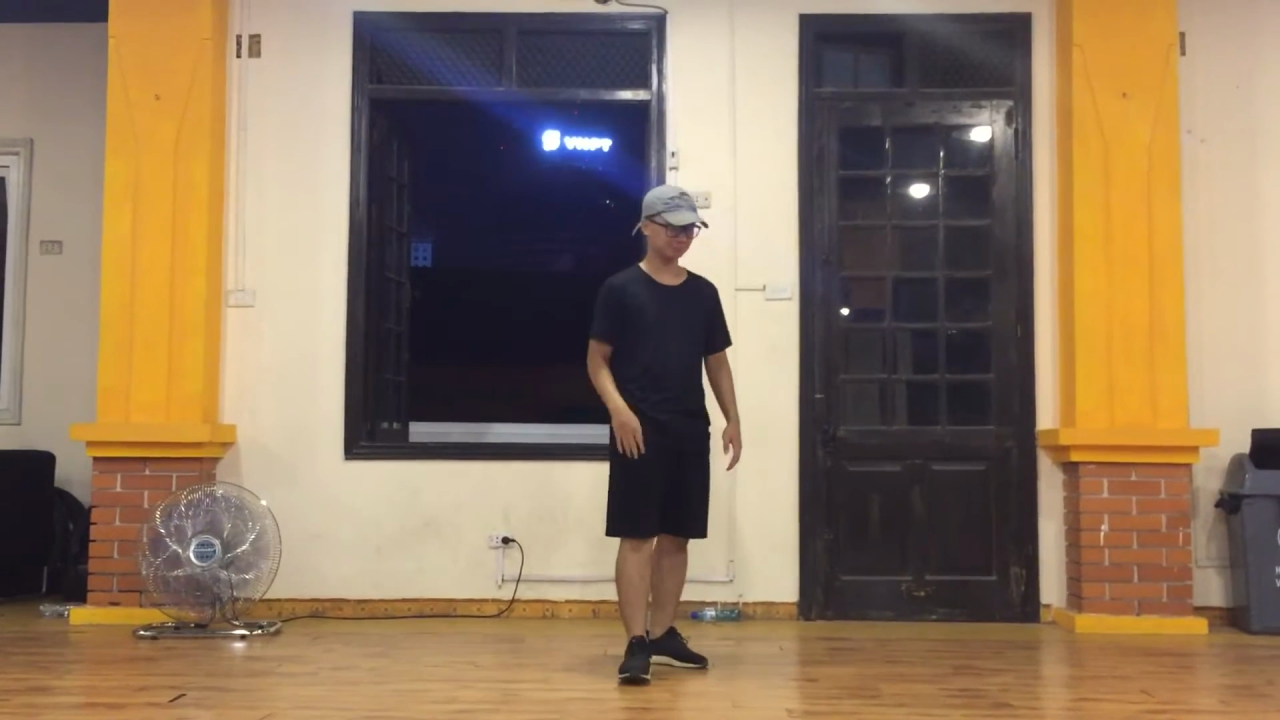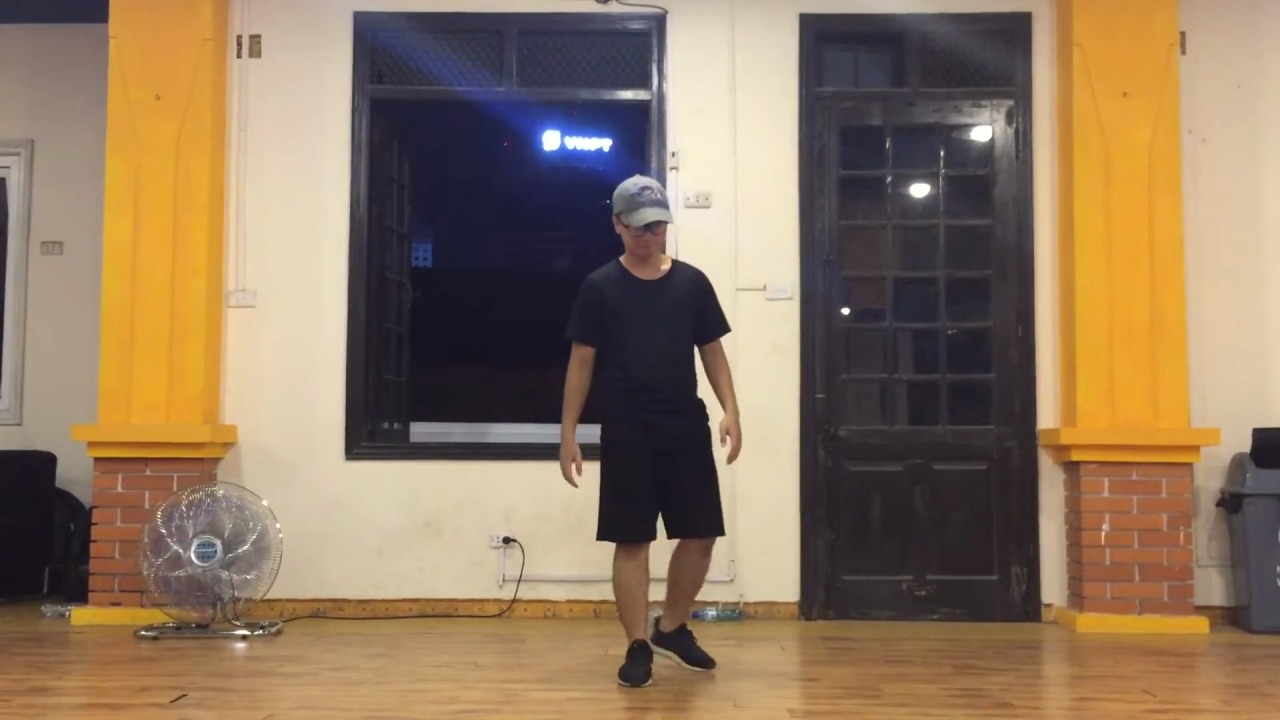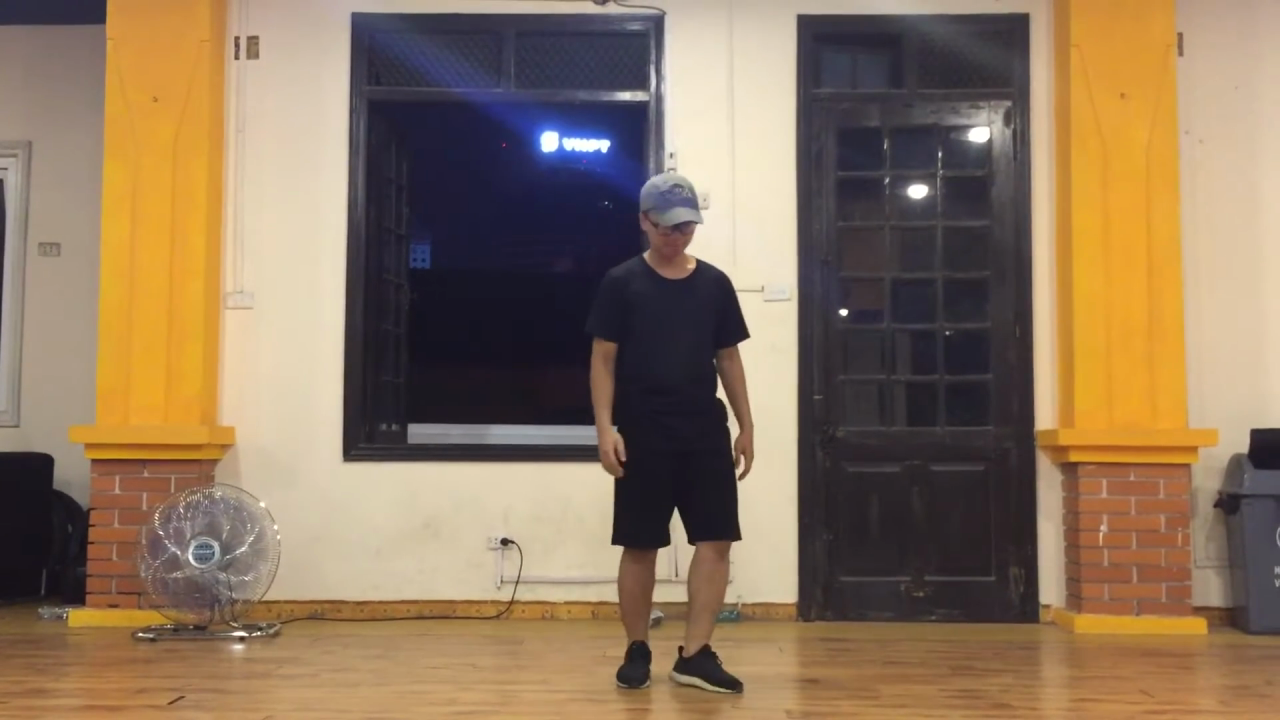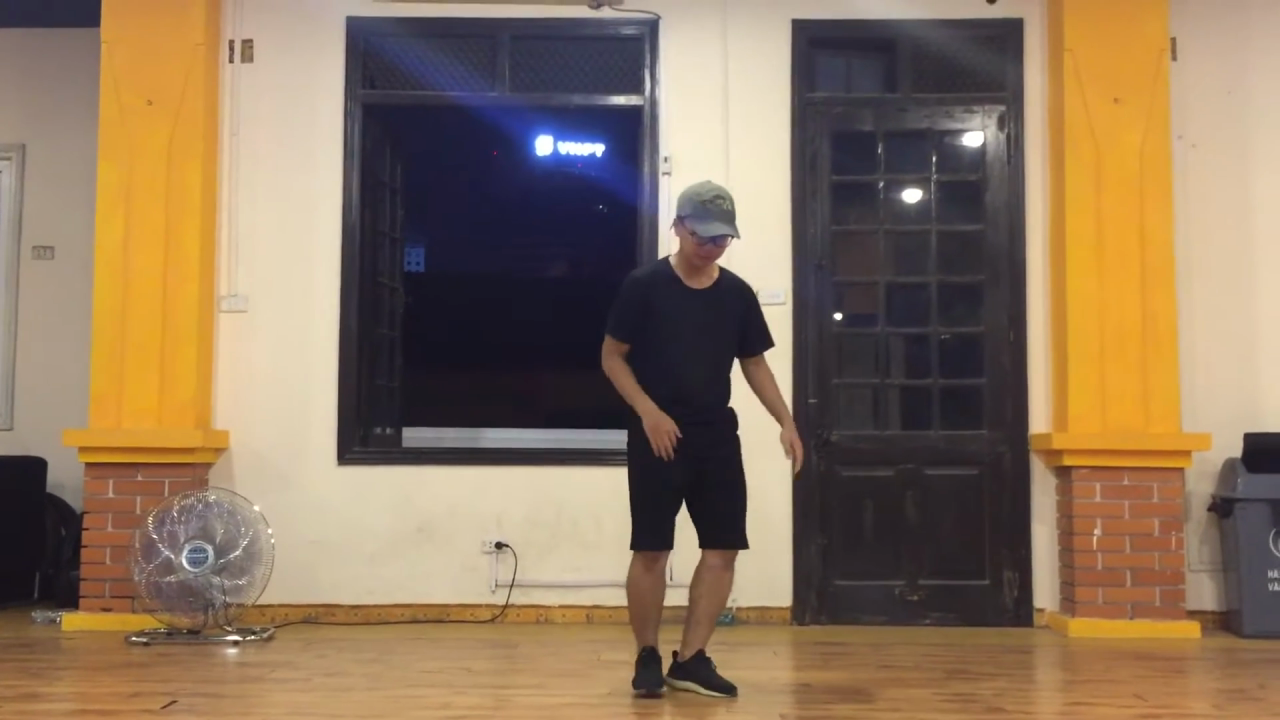
dt=0.5s
person 1, frame 1
left shoulder: (704, 293)
right shoulder: (621, 288)
left elbow: (717, 361)
right elbow: (597, 358)
left wrist: (732, 419)
right wrist: (618, 408)
left hip: (691, 430)
right hip: (640, 429)
left knee: (675, 536)
right knee: (636, 535)
left ankle: (662, 634)
right ankle: (637, 644)
person 1, frame 2
left shoulder: (692, 282)
right shoulder: (600, 287)
left elbow: (712, 351)
right elbow: (581, 363)
left wrist: (731, 411)
right wrist: (569, 433)
left hip: (687, 427)
right hip: (626, 433)
left knee: (700, 534)
right knee: (631, 541)
left ankle: (673, 628)
right ankle: (638, 647)
person 1, frame 3
left shoulder: (715, 284)
right shoulder: (622, 283)
left elbow: (728, 358)
right elbow: (603, 359)
left wrist: (746, 427)
right wrist: (606, 428)
left hip: (706, 430)
right hip: (644, 433)
left knee: (716, 541)
right knee: (640, 547)
left ankle: (695, 654)
right ankle: (637, 650)
person 1, frame 4
left shoulder: (738, 295)
right shoulder: (644, 285)
left elbow: (755, 365)
right elbow: (614, 356)
left wrist: (789, 425)
right wrist: (649, 411)
left hip: (717, 435)
right hip: (658, 436)
left knee: (722, 549)
right knee: (650, 550)
left ankle: (690, 659)
right ankle: (647, 656)
